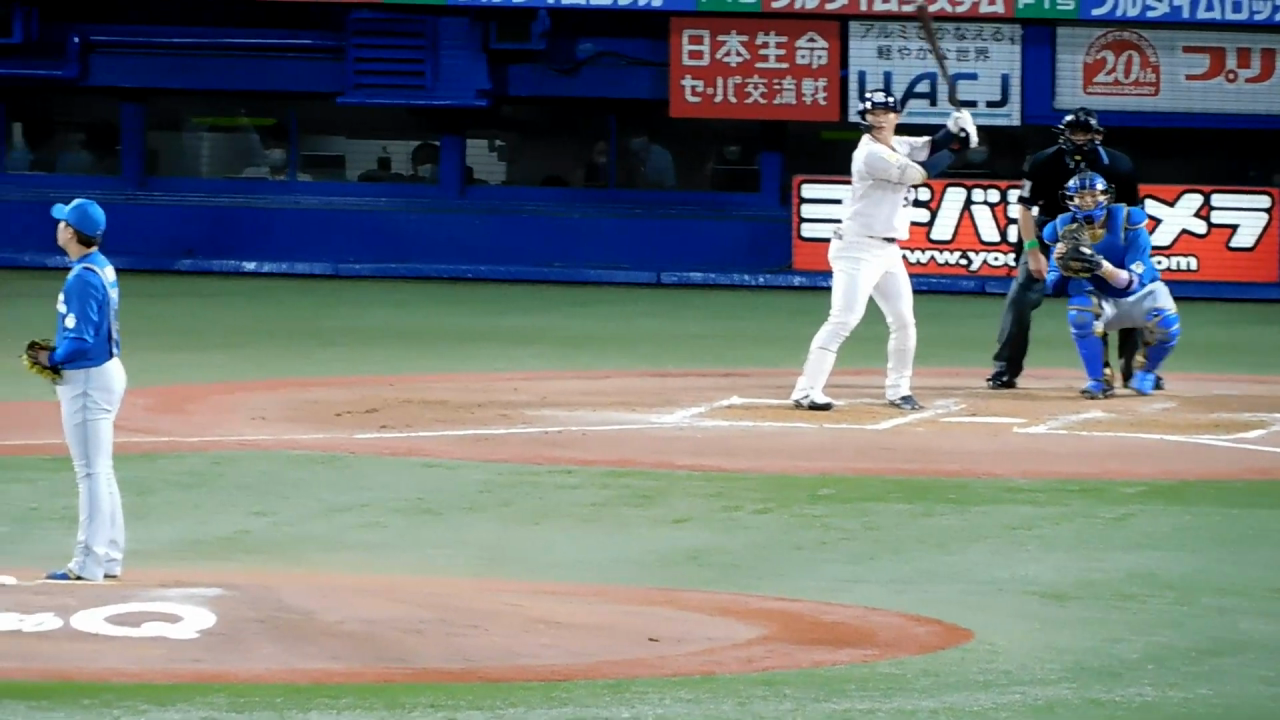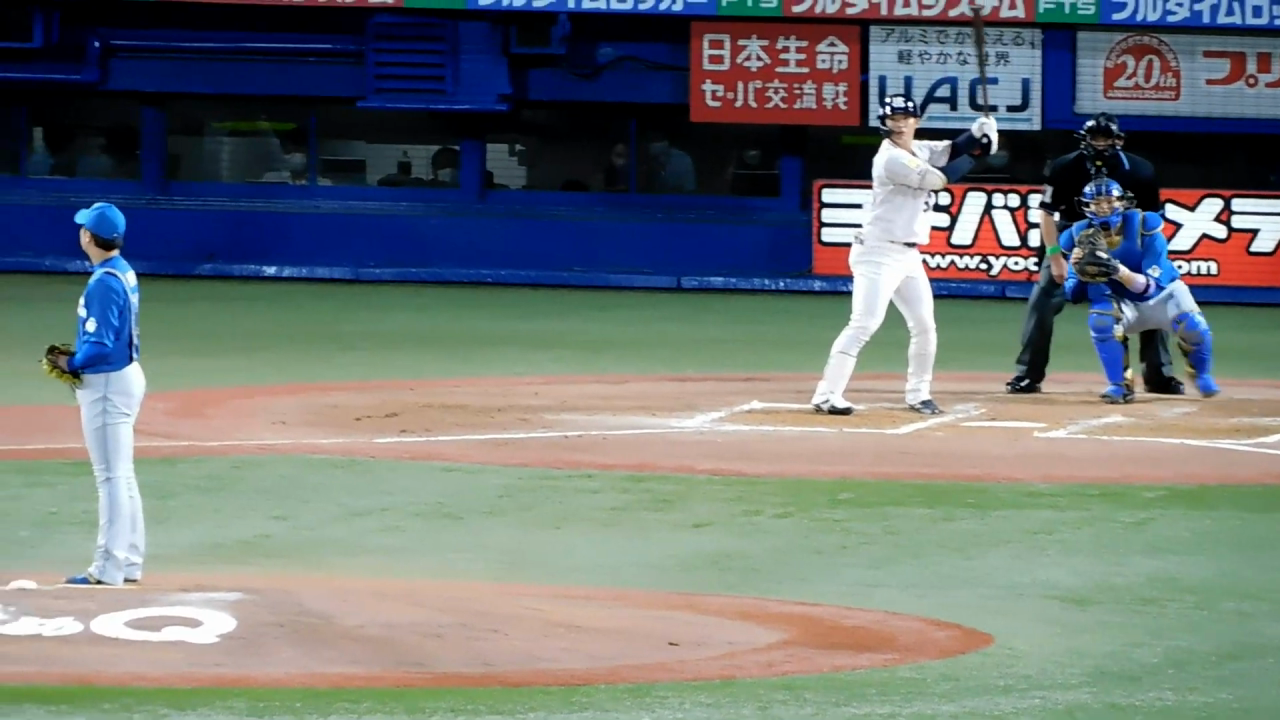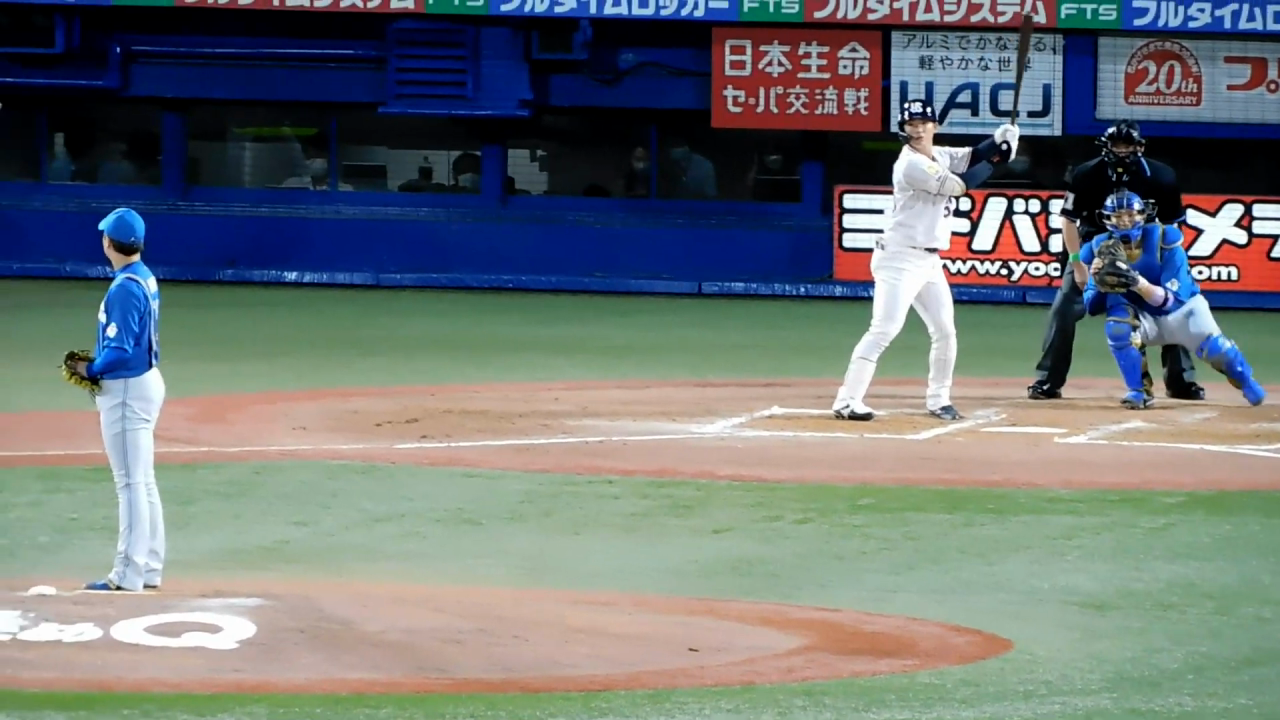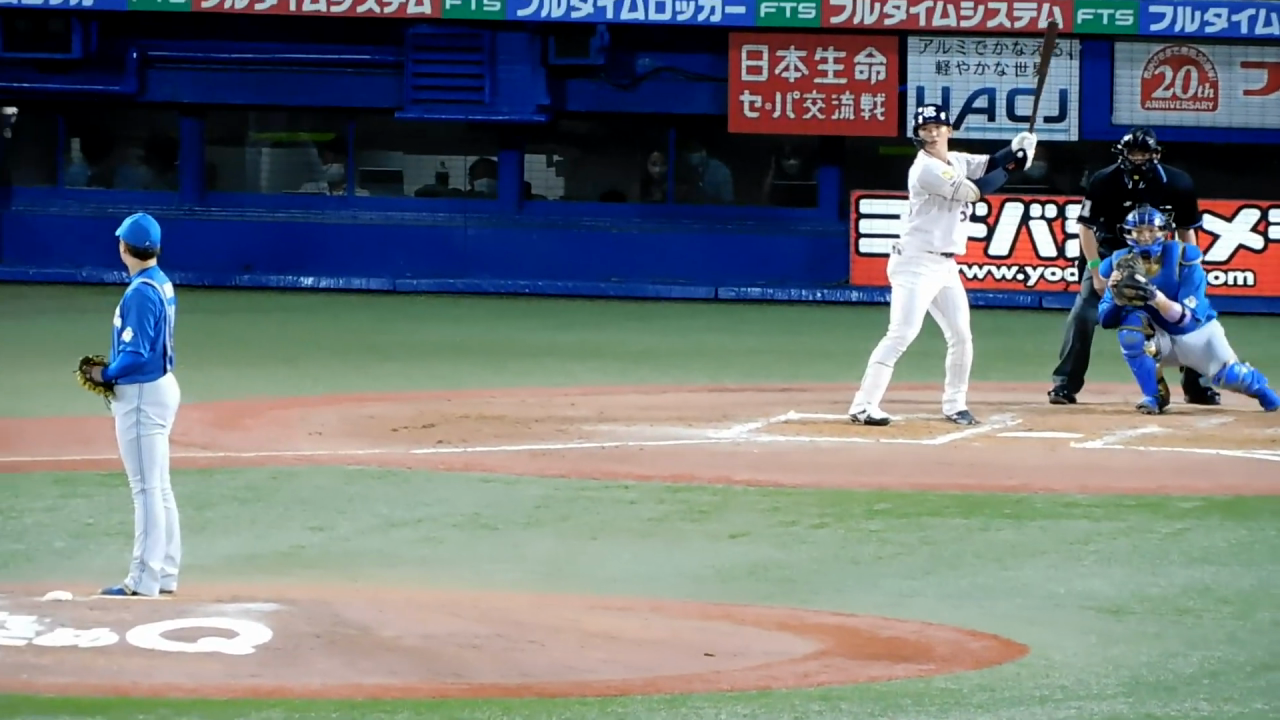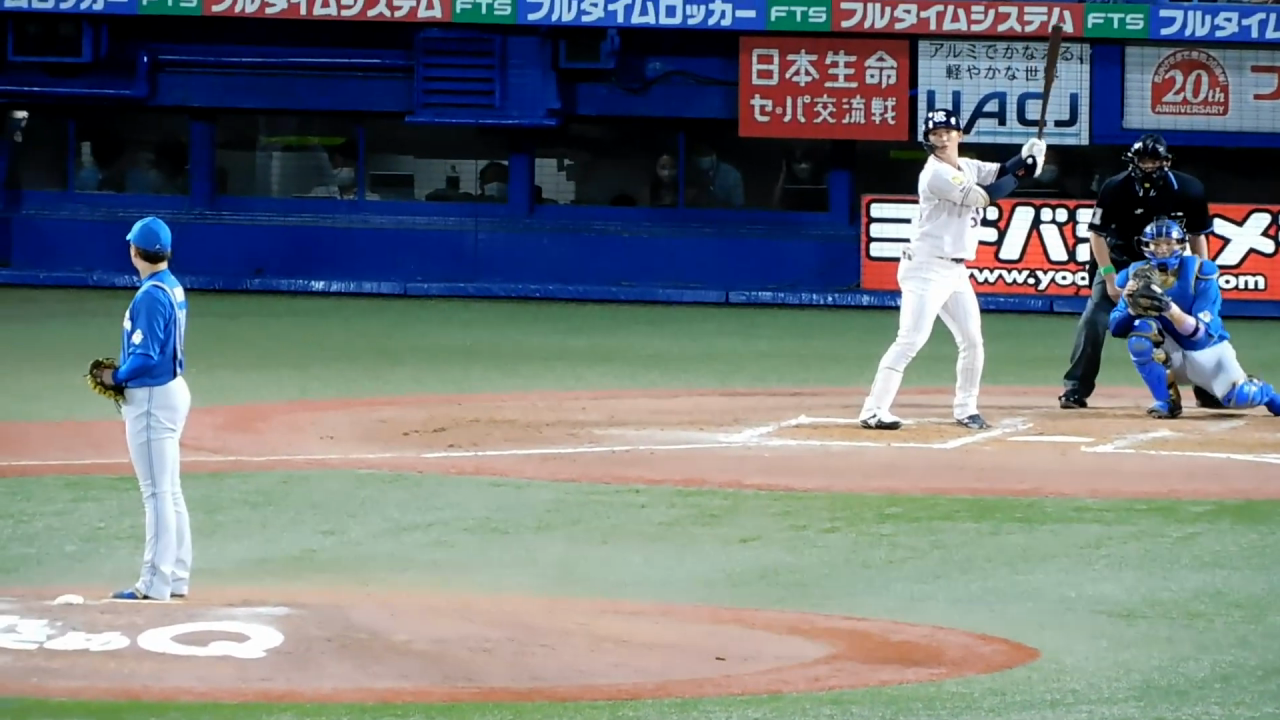
dt=0.1s
person 1, frame 1
left shoulder: (81, 278)
right shoulder: (102, 267)
left elbow: (80, 341)
left wrist: (50, 359)
right wrist: (57, 354)
left hip: (87, 380)
right hip: (104, 371)
left knee: (91, 472)
right knee: (101, 471)
left ankle: (88, 565)
right ankle: (109, 557)
person 1, frame 2
left shoulder: (103, 282)
right shoulder: (122, 272)
left elbow: (100, 345)
left wrist: (70, 364)
right wrist: (77, 358)
left hip: (107, 383)
right hip: (125, 375)
left knee: (111, 476)
right knee: (122, 475)
left ankle: (109, 569)
right ankle: (129, 561)
person 1, frame 3
left shoulder: (124, 287)
right shoulder: (145, 278)
left elbow: (119, 350)
left wrist: (90, 370)
right wrist: (98, 365)
left hip: (127, 390)
right hip: (144, 381)
left knee: (130, 483)
right knee: (143, 481)
left ankle: (129, 575)
right ankle: (149, 567)
person 1, frame 4
left shoulder: (140, 292)
right shoulder: (161, 283)
left elbow: (135, 354)
left wrist: (104, 375)
right wrist: (113, 370)
left hip: (142, 394)
right hip: (160, 386)
left knee: (146, 488)
right knee: (158, 487)
left ankle: (145, 580)
right ankle: (165, 572)
person 1, frame 5
left shoulder: (150, 295)
right shoulder: (173, 288)
left elbow: (145, 356)
left wrist: (115, 377)
right wrist: (123, 374)
left hip: (152, 398)
right hip: (170, 390)
left knee: (156, 491)
right knee: (169, 490)
left ankle: (155, 584)
right ankle: (175, 577)
person 2, frame 1
left shoulder: (898, 145)
right shoulder: (870, 153)
left elbow: (932, 145)
right elbow: (921, 173)
left wrist: (954, 129)
right wrist: (956, 147)
left hip: (888, 249)
right hip: (858, 247)
left knee: (903, 322)
right knee: (842, 319)
left ankle: (898, 389)
right ankle: (806, 390)
person 2, frame 2
left shoulder: (919, 150)
right shoulder: (891, 159)
left elbow: (952, 149)
right elbow: (940, 178)
left wrist: (977, 133)
right wrist: (977, 152)
left hip: (909, 254)
right hip: (879, 253)
left knee: (924, 326)
right knee: (863, 324)
left ankle: (918, 393)
right ankle: (827, 395)
person 2, frame 3
left shoulder: (940, 155)
right shoulder: (911, 164)
left elbow: (973, 157)
right elbow: (959, 185)
left wrist: (998, 141)
right wrist: (997, 159)
left hip: (930, 260)
right hip: (900, 258)
left knee: (945, 332)
right knee: (883, 330)
left ankle: (938, 400)
right ankle: (847, 401)
person 2, frame 4
left shoulder: (956, 160)
right shoulder: (926, 169)
left elbow: (989, 164)
right elbow: (974, 191)
left wrist: (1015, 148)
right wrist: (1013, 166)
left hip: (946, 265)
right hip: (917, 263)
left knee: (961, 337)
right knee: (901, 334)
left ankle: (954, 404)
right ankle: (864, 406)
person 2, frame 5
left shoulder: (967, 167)
right shoulder: (936, 174)
left elbow: (1000, 173)
right elbow: (984, 197)
left wrist: (1025, 157)
right wrist: (1022, 173)
left hip: (956, 269)
right hip: (926, 267)
left knee: (972, 341)
right knee: (910, 340)
left ankle: (965, 409)
right ankle: (874, 410)
person 3, frame 1
left shoulder: (1118, 166)
right shoulder: (1043, 163)
right elbow: (1025, 208)
right wrist: (1033, 252)
right knee: (1020, 298)
left ankle: (1138, 369)
right ankle: (1005, 369)
person 3, frame 2
left shoulder: (1139, 171)
right shoulder: (1065, 168)
right elbow: (1047, 214)
right wrist: (1055, 257)
right knee: (1042, 302)
left ankle: (1160, 375)
right ankle: (1028, 374)
person 3, frame 3
left shoulder: (1162, 177)
right shoulder: (1086, 174)
left elbow: (1169, 225)
right elbow: (1069, 220)
right wrist: (1078, 264)
right knee: (1064, 308)
left ankle: (1181, 381)
right ankle: (1047, 380)
person 3, frame 4
left shoulder: (1178, 183)
right shoulder: (1104, 181)
left elbow: (1186, 230)
right elbow: (1086, 227)
right wrist: (1096, 271)
right hip: (1111, 256)
right knee: (1083, 314)
left ankle: (1197, 386)
right ankle: (1065, 384)
person 3, frame 5
left shoulder: (1189, 189)
right shoulder: (1114, 189)
left elbow: (1197, 236)
right elbow: (1097, 235)
right wrist: (1109, 278)
right hip: (1121, 261)
right knee: (1094, 319)
left ankle: (1208, 390)
right ankle: (1076, 389)
person 4, frame 1
left shoulder: (1127, 224)
right shoulder: (1063, 231)
left elbow: (1133, 281)
right elbow: (1054, 289)
left wrist: (1100, 265)
right wrist: (1061, 267)
left hip: (1142, 292)
right hip: (1102, 298)
left knee: (1166, 324)
right knee: (1080, 312)
left ankle: (1146, 369)
right ankle: (1099, 380)
person 4, frame 2
left shoulder: (1144, 229)
right shoulder: (1081, 237)
left elbow: (1151, 287)
right elbow: (1074, 296)
left wrist: (1118, 270)
right wrist: (1079, 273)
left hip: (1162, 295)
right hip: (1124, 302)
left knee: (1194, 326)
right knee: (1100, 317)
left ankle: (1200, 373)
right ankle: (1119, 384)
person 4, frame 3
left shoulder: (1164, 243)
right shoulder: (1101, 250)
left elbow: (1172, 301)
right elbow: (1092, 308)
left wrist: (1138, 283)
right wrist: (1100, 285)
left hip: (1182, 310)
right hip: (1145, 317)
left knee: (1215, 350)
right knee: (1117, 319)
left ankle: (1242, 377)
right ankle: (1138, 390)
person 4, frame 4
left shoulder: (1184, 260)
right shoulder: (1121, 264)
left elbow: (1189, 318)
right elbow: (1106, 321)
left wrist: (1155, 297)
right wrist: (1117, 298)
left hip: (1197, 332)
right hip: (1161, 334)
left knee: (1231, 377)
right knee: (1130, 328)
left ankle: (1259, 388)
right ankle: (1154, 396)
person 4, frame 5
left shoulder: (1199, 274)
right shoulder: (1138, 276)
left elbow: (1202, 333)
right elbow: (1116, 329)
left wrist: (1170, 309)
right wrist: (1132, 307)
left hip: (1207, 351)
right hip: (1172, 355)
left knee: (1240, 398)
right knee: (1140, 331)
left ankle: (1264, 394)
right ankle: (1167, 400)
